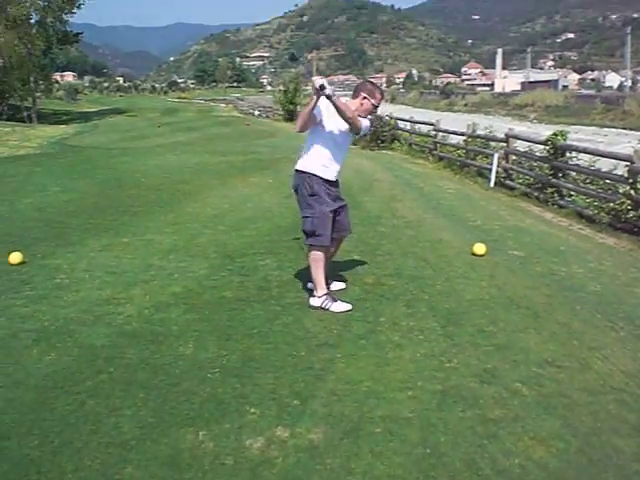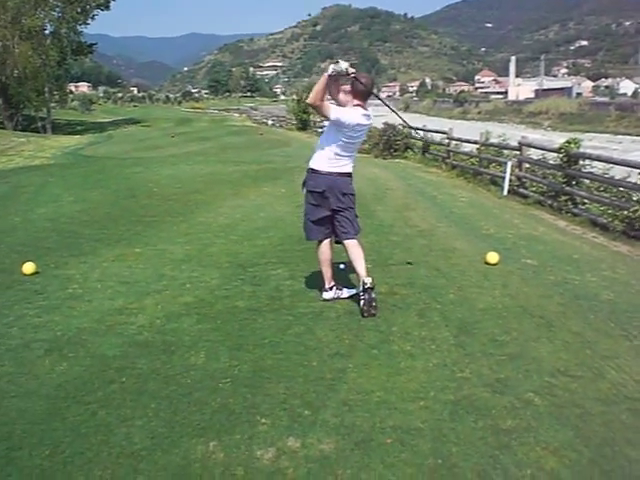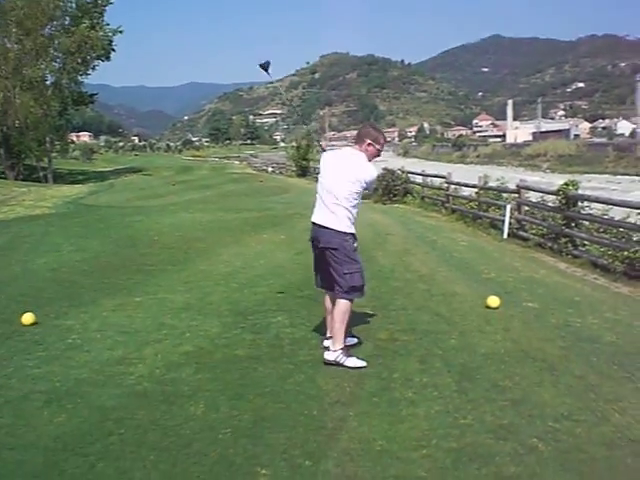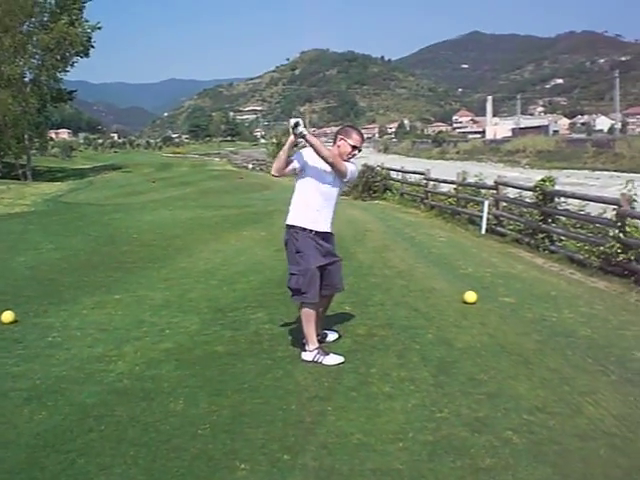
dt=0.7s
person 1, frame 1
left shoulder: (364, 123)
right shoulder: (324, 106)
left elbow: (351, 120)
right elbow: (300, 127)
left wrist: (331, 96)
right wrist: (316, 97)
left hip: (329, 182)
right hip: (310, 177)
left knee: (338, 232)
right knee: (320, 234)
left ankle: (319, 279)
right ankle: (320, 294)
person 1, frame 2
left shoulder: (348, 116)
right shoulder: (365, 116)
left elbow: (313, 101)
right elbow: (337, 96)
left wrist: (331, 73)
right wrist: (337, 75)
left hip: (319, 178)
right hip: (343, 181)
left knee: (323, 236)
right knee: (349, 236)
left ankle: (329, 287)
right ankle: (365, 282)
person 1, frame 3
left shoulder: (328, 156)
right shoulder: (369, 171)
left hip: (319, 228)
right hip: (338, 234)
left knee: (331, 286)
right knee: (348, 289)
left ankle: (332, 335)
right ankle: (336, 349)
person 1, frame 4
left shoulder: (349, 169)
right shoulder: (305, 154)
left elbow: (331, 161)
right elbow: (276, 172)
left wrist: (306, 136)
right wrist: (292, 139)
left hip: (324, 234)
right hip: (300, 231)
left knee: (330, 287)
right knee: (309, 291)
left ankle: (316, 331)
right ankle: (311, 348)
